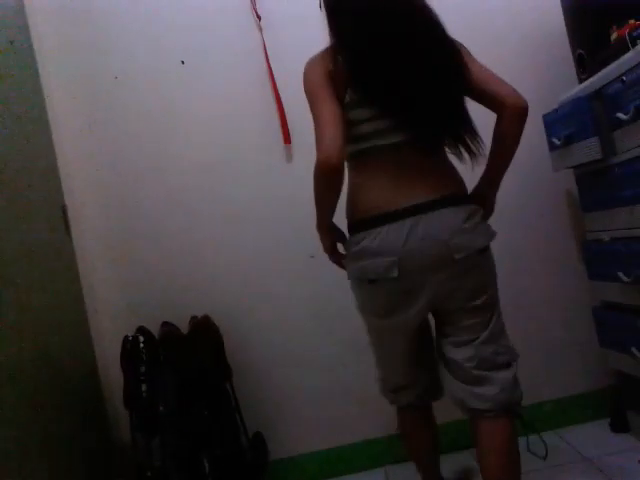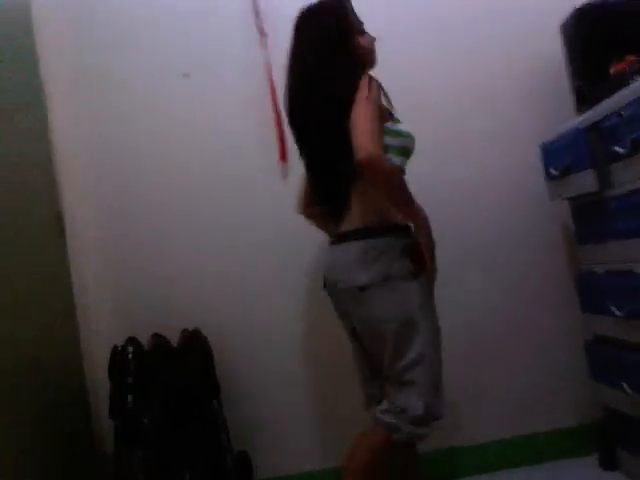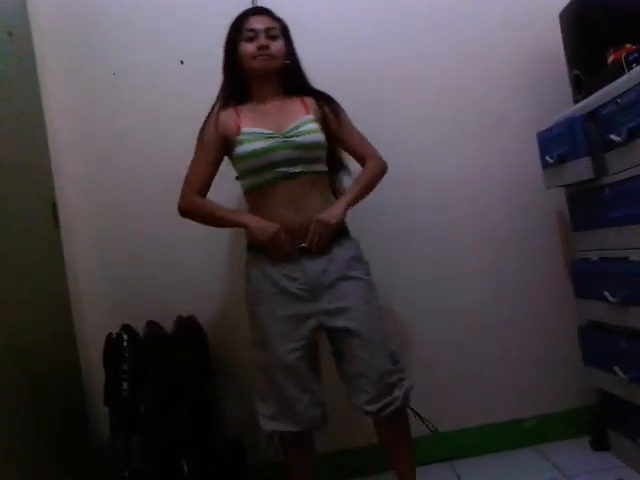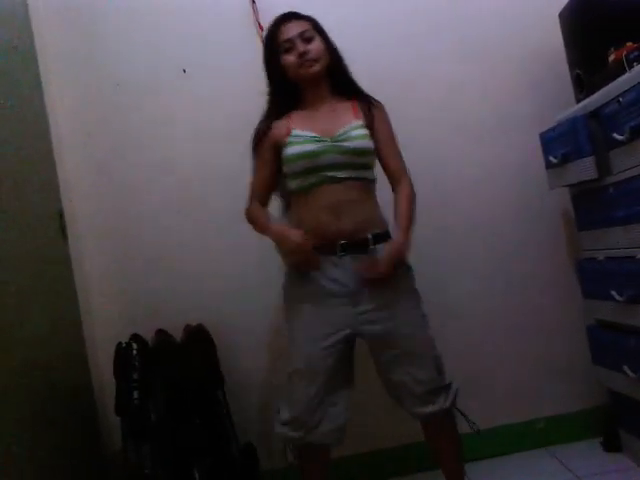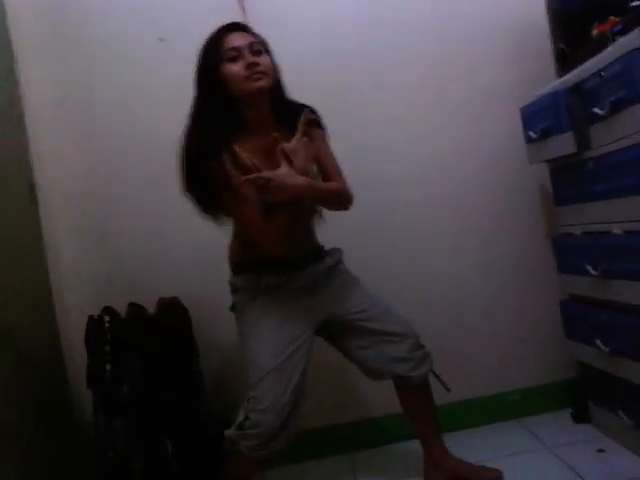
dt=0.7s
person 1, frame 1
left shoulder: (327, 67)
right shoulder: (437, 46)
left elbow: (329, 161)
right elbow: (514, 107)
left wrist: (326, 228)
right wrist: (486, 191)
left hip: (380, 245)
right hip: (454, 225)
left knee: (408, 388)
right knee: (488, 384)
person 1, frame 2
left shoulder: (315, 108)
right shoulder: (362, 87)
left elbow: (310, 203)
right elbow: (368, 155)
right wrist: (418, 218)
left hip: (345, 261)
right hip: (382, 257)
left knee: (393, 397)
right knee: (412, 403)
person 1, frame 3
left shoulder: (315, 104)
right shoulder: (223, 121)
left elbow: (375, 162)
right elbow: (189, 201)
left wrist: (340, 207)
right wrist: (247, 220)
left hip: (336, 258)
right hip: (272, 271)
left knee: (381, 377)
right knee: (290, 397)
person 1, frame 4
left shoulder: (367, 109)
right shoulder: (277, 128)
left elbow: (403, 184)
right elbow: (254, 203)
left wrist: (400, 241)
right wrist: (277, 231)
left hip: (376, 262)
right hip: (314, 273)
left knee: (424, 383)
right knee: (308, 401)
person 1, frame 5
left shoulder: (301, 123)
right shoulder: (224, 152)
left elbow: (343, 197)
right elbow: (268, 240)
left wrist: (301, 185)
right wrist: (295, 175)
left hip: (322, 270)
right hip: (267, 290)
left knee: (406, 350)
right knee: (268, 411)
